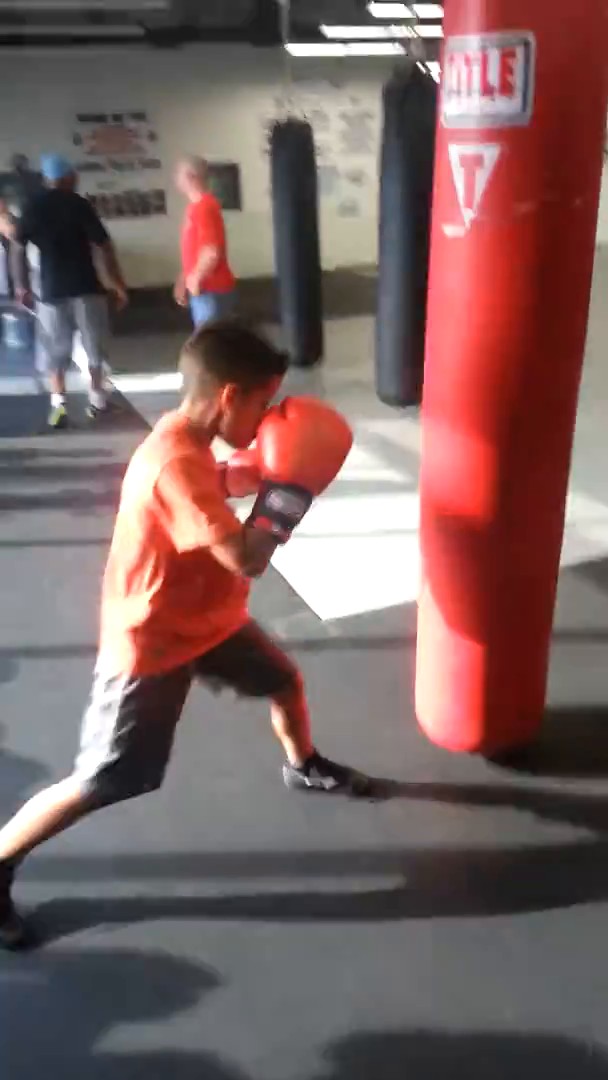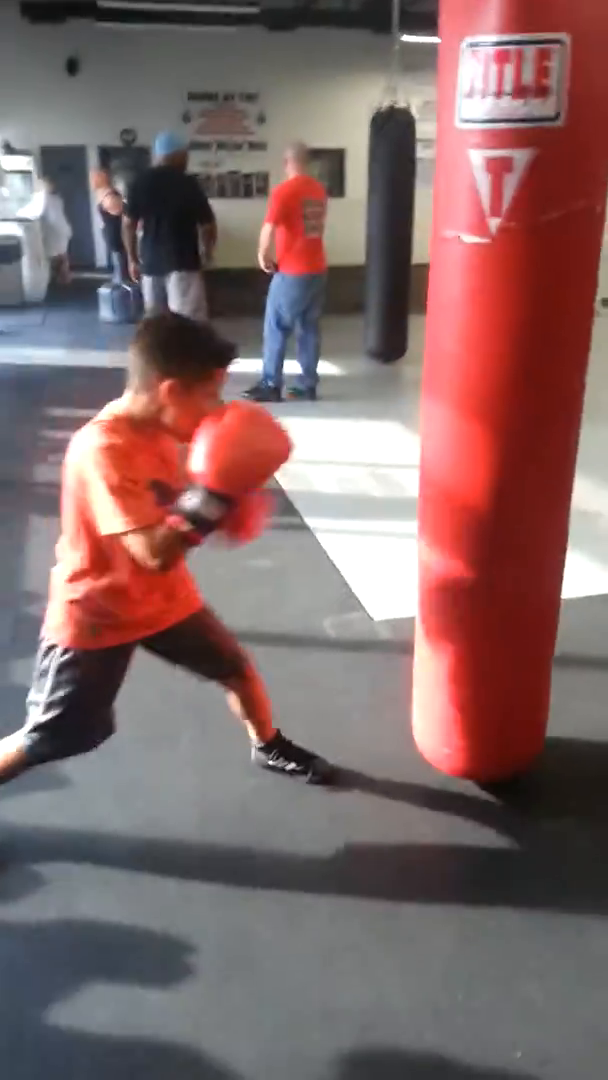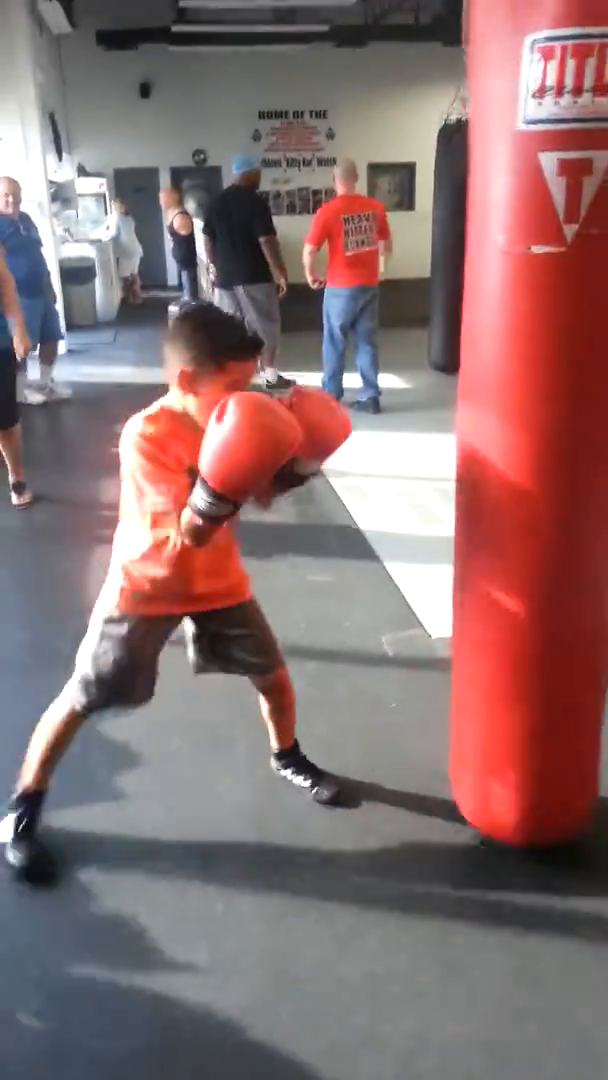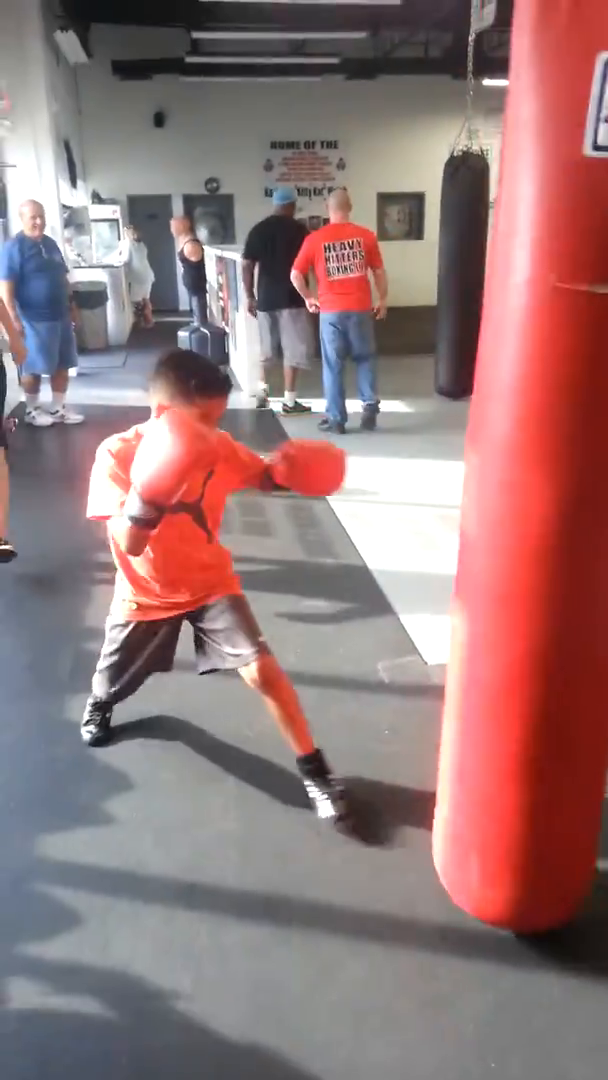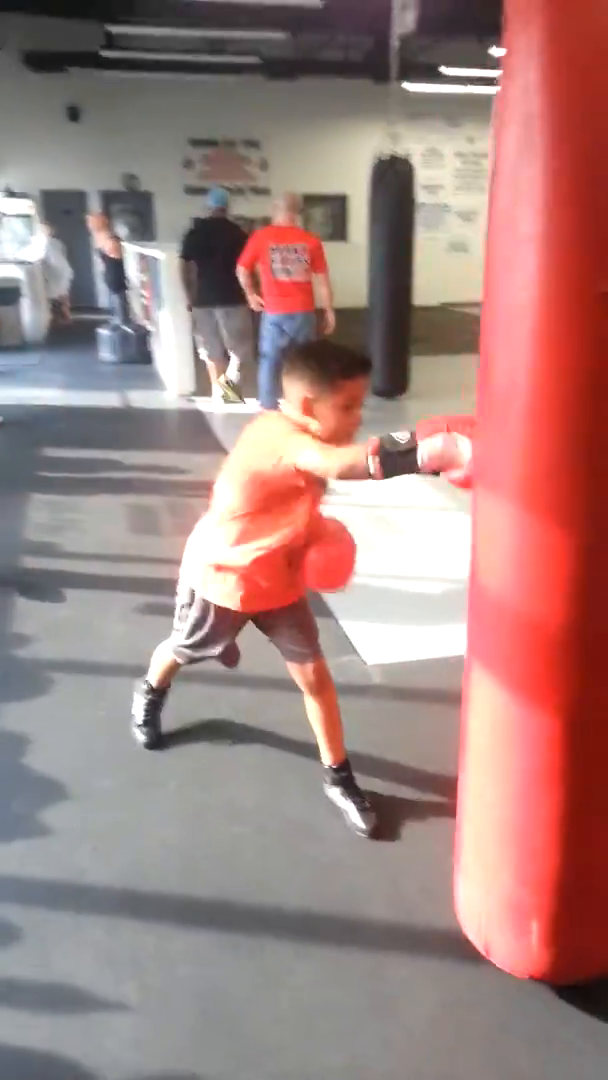
dt=0.5s
person 1, frame 1
left shoulder: (189, 442)
right shoulder: (174, 463)
left elbow: (221, 488)
right elbow: (246, 559)
left wrist: (254, 473)
right wrist: (289, 484)
left hip: (209, 617)
right hip: (150, 643)
left knee: (283, 682)
right knee: (103, 781)
left ankle: (306, 766)
person 1, frame 2
left shoulder: (165, 430)
right shoulder: (103, 450)
right elbow: (154, 554)
right wrist: (207, 493)
left hip: (163, 599)
right hip: (92, 618)
left knee: (237, 669)
right knee: (46, 740)
left ankle: (269, 747)
person 1, frame 3
left shoulder: (245, 424)
right shoulder: (146, 436)
left elbow: (268, 487)
right elbow: (188, 535)
left wrist: (297, 456)
right wrist: (223, 478)
left hip: (217, 582)
right hip: (145, 585)
left knee: (273, 674)
right knee: (83, 700)
left ankle: (288, 757)
person 1, frame 4
left shoulder: (217, 446)
right shoulder: (116, 455)
left elbow: (263, 475)
right elbow: (128, 543)
right wrist: (152, 490)
left hip: (210, 583)
right hip: (145, 594)
left knee: (262, 669)
right knee: (112, 679)
left ankle: (312, 768)
right ankle: (100, 707)
person 1, frame 5
left shoulder: (318, 437)
right shoulder: (277, 433)
right elbow: (339, 463)
left wrist: (316, 527)
right wrist: (424, 451)
left hip: (281, 578)
right hip: (219, 572)
left knee: (312, 672)
right knee: (186, 650)
left ankle: (338, 776)
right ankle: (151, 693)
